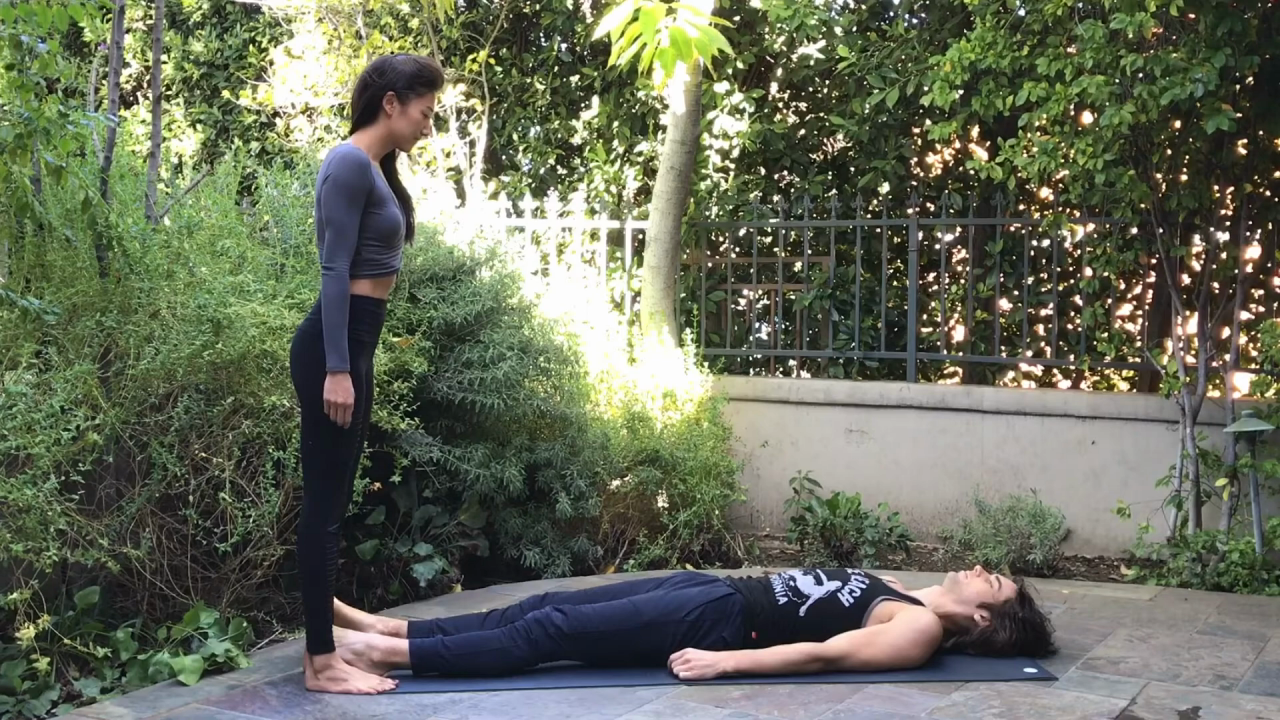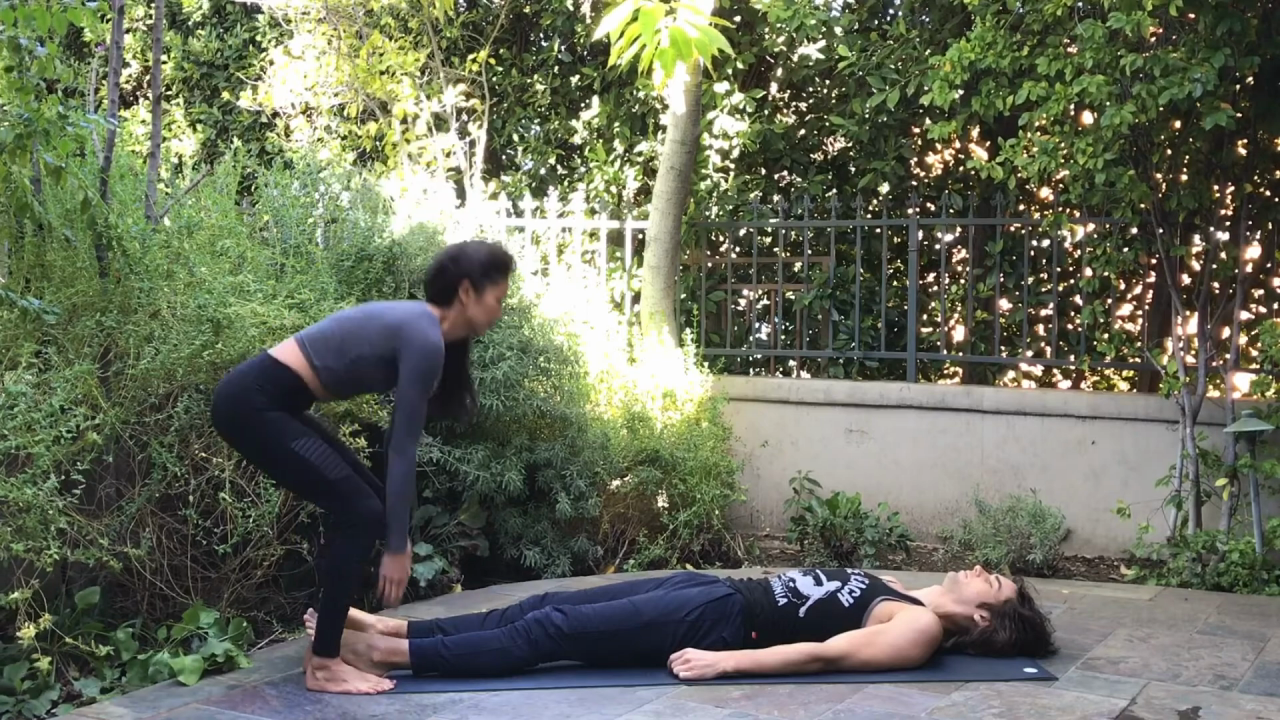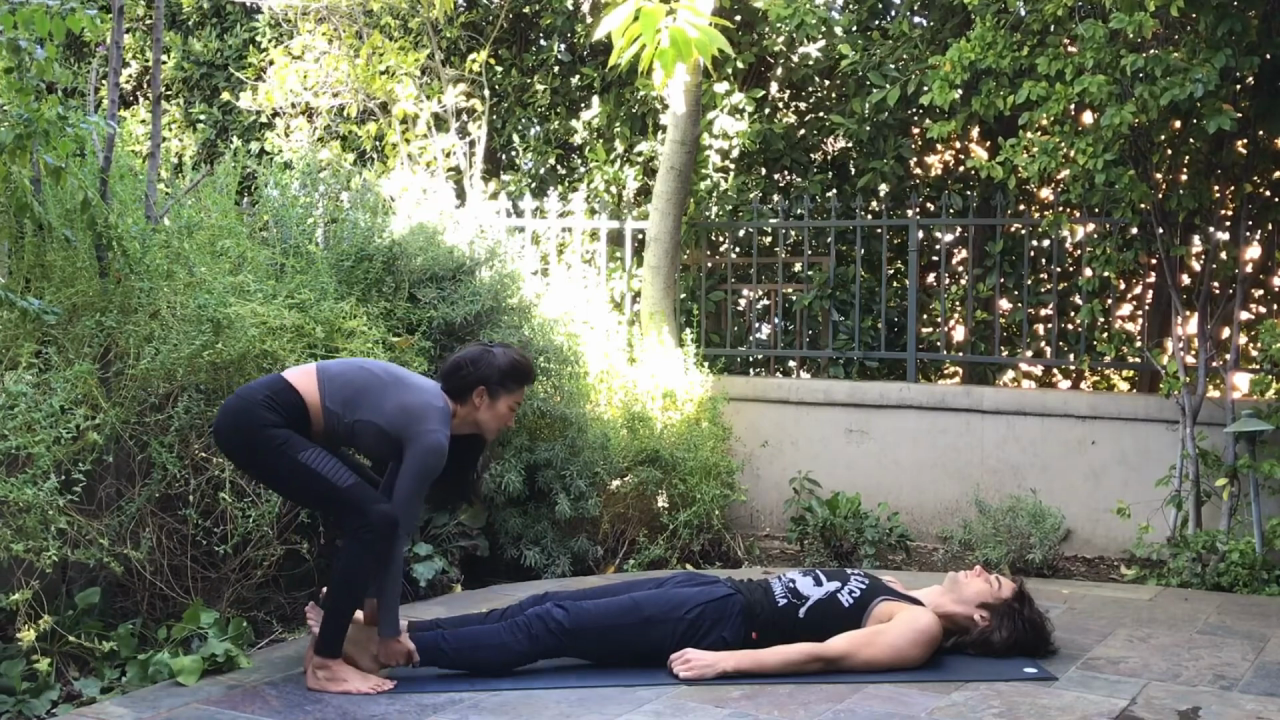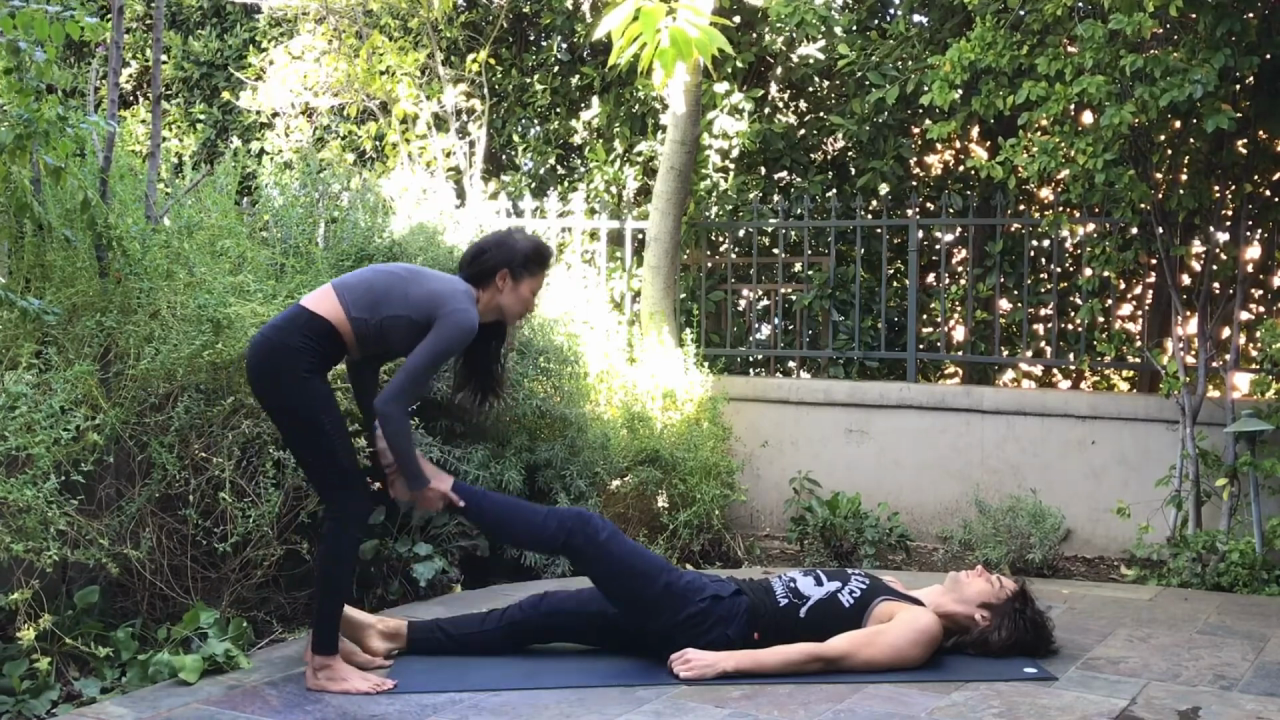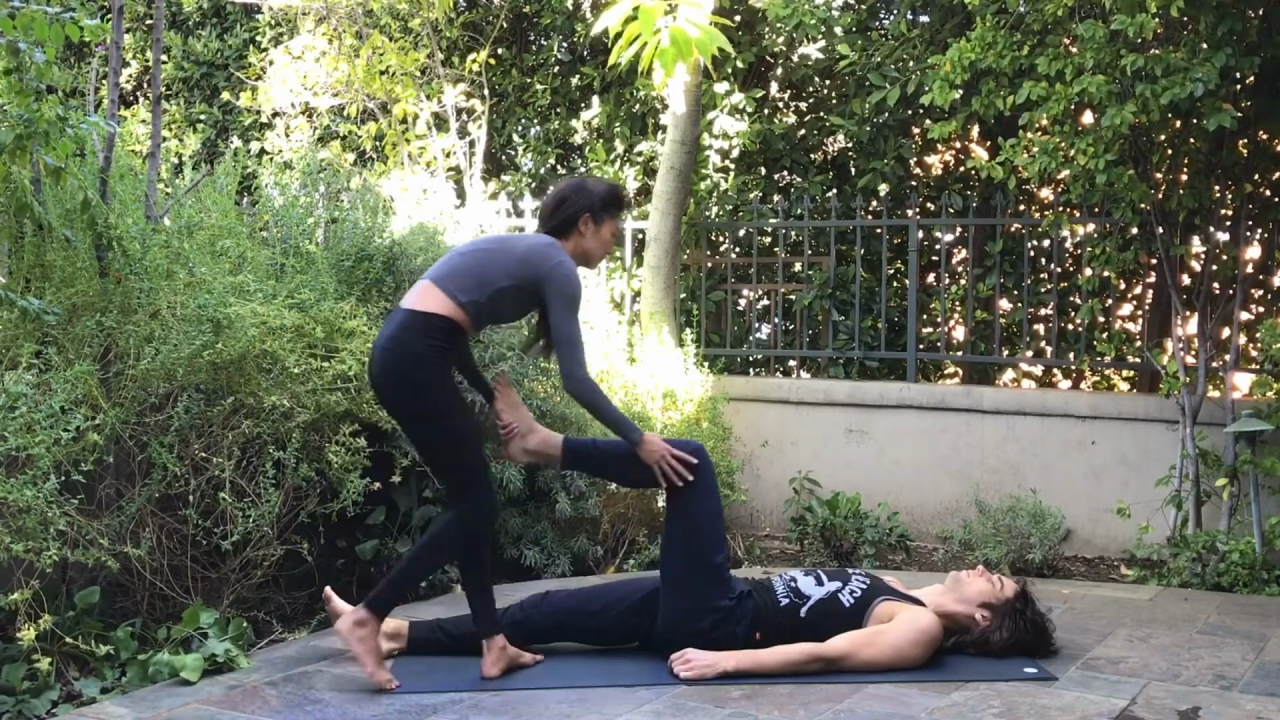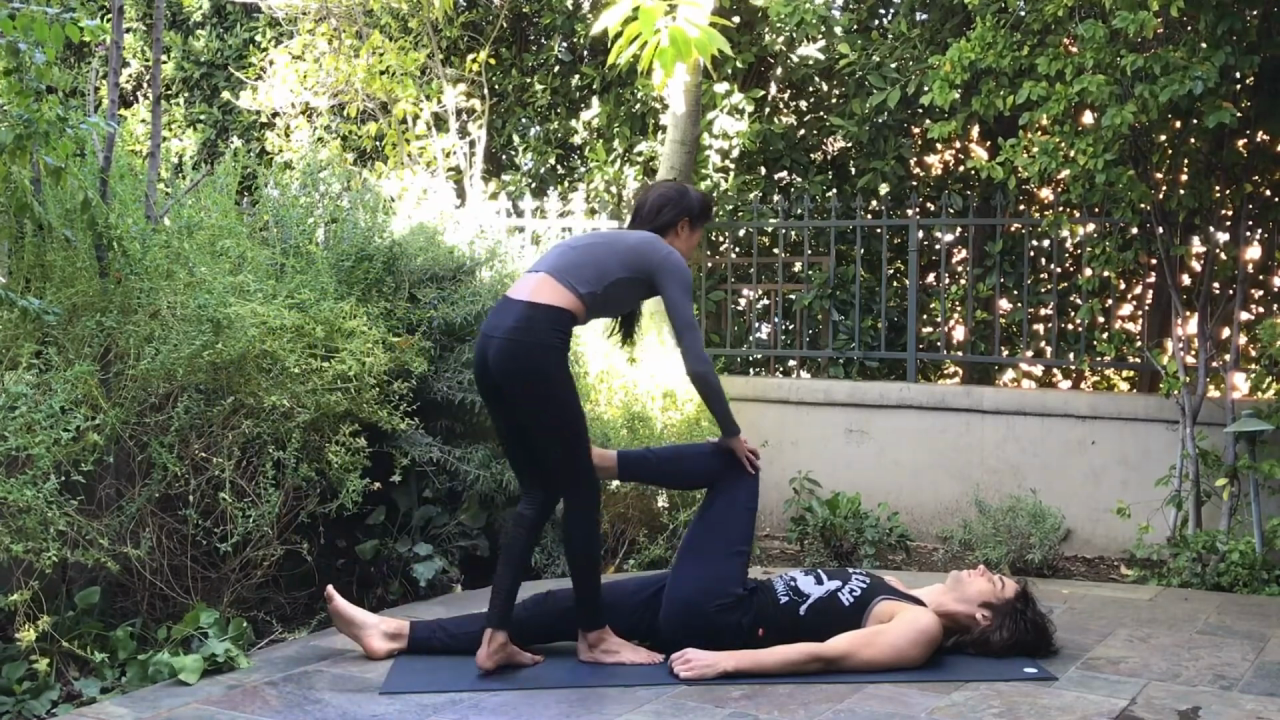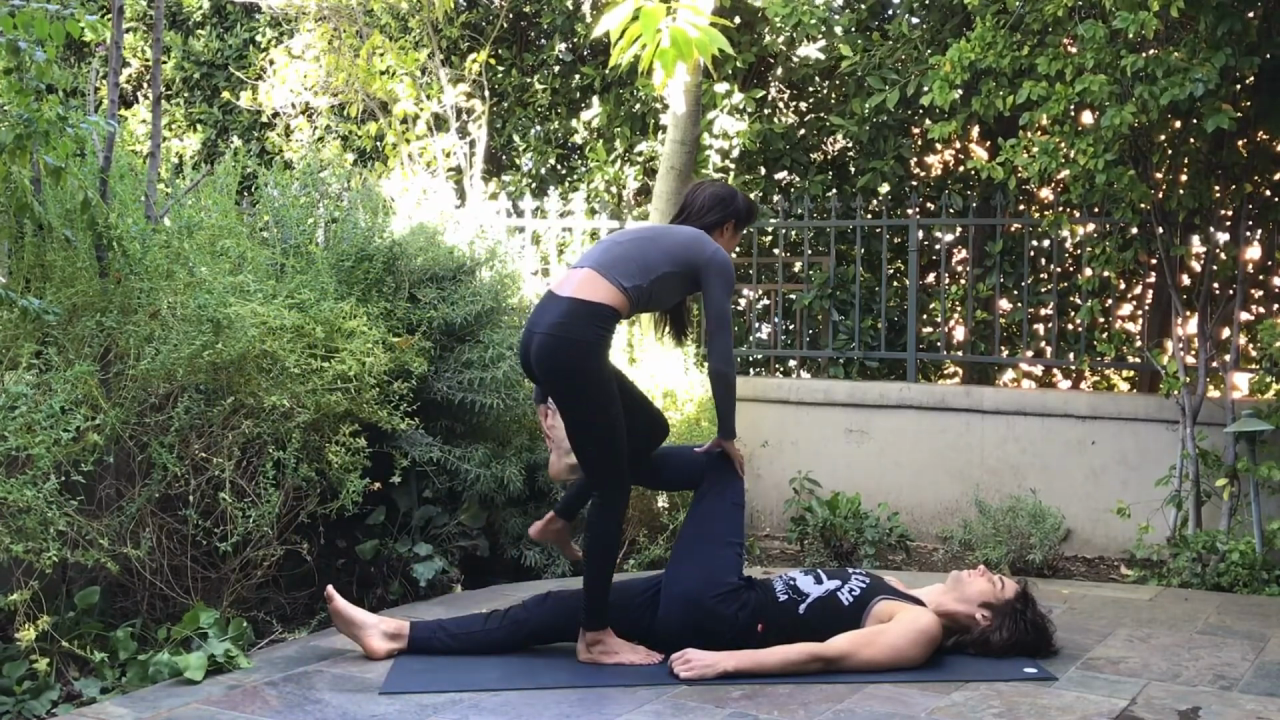
dt=0.7s
person 1, frame 1
left shoulder: (920, 628)
right shoulder: (902, 593)
left elbow: (826, 653)
left wrist: (724, 661)
left hip: (727, 618)
right hip: (722, 587)
left knee: (553, 630)
right knee: (553, 604)
left ankle: (391, 653)
right ankle: (391, 627)
person 1, frame 2
left shoulder: (920, 629)
right shoulder: (901, 594)
left elbow: (826, 655)
left wrist: (725, 661)
left hip: (725, 618)
right hip: (723, 594)
left knee: (552, 630)
right knee: (551, 603)
left ankle: (388, 652)
right ankle: (388, 625)
person 1, frame 3
left shoulder: (921, 630)
right shoulder: (901, 592)
left elbow: (825, 653)
left wrist: (725, 660)
left hip: (724, 622)
right hip: (717, 590)
left knee: (550, 626)
right knee: (549, 602)
right ankle: (397, 626)
person 1, frame 4
left shoulder: (919, 632)
right shoulder: (906, 596)
left elbow: (825, 653)
left wrist: (725, 662)
left hip: (717, 626)
right hip: (719, 597)
left knee: (583, 529)
right knee: (547, 610)
left ankle: (439, 489)
right ankle: (397, 635)
person 1, frame 5
left shoulder: (919, 630)
right shoulder: (901, 594)
left elbow: (823, 653)
left wrist: (723, 663)
left hip: (716, 625)
right hip: (715, 608)
left knee: (689, 461)
right knee: (554, 610)
left ankle: (548, 446)
right ankle: (397, 633)
person 1, frame 6
left shoulder: (920, 630)
right shoulder: (899, 595)
left elbow: (825, 654)
left wrist: (723, 663)
left hip: (714, 620)
right hip: (704, 608)
left knee: (736, 464)
right knee: (559, 608)
left ankle: (594, 461)
right ankle: (397, 634)
person 1, frame 7
left shoulder: (920, 629)
right shoulder: (901, 594)
left elbow: (826, 653)
left wrist: (725, 663)
left hip: (715, 615)
right hip: (706, 606)
left knee: (719, 466)
right knee: (559, 609)
right ankle: (399, 633)
person 2, frame 1
left shoulder: (373, 165)
right shoulder: (349, 164)
right elbow: (336, 272)
right wrist: (336, 368)
left hip: (352, 342)
right hip: (336, 344)
left knee: (334, 499)
right knee: (325, 501)
left ankle: (324, 642)
right ankle: (321, 662)
person 2, frame 2
left shoulder: (420, 328)
right shoulder: (424, 339)
left elbow: (400, 444)
right elbow: (403, 448)
left wrist: (395, 537)
right wrist: (397, 546)
left hip: (267, 399)
right hip: (250, 403)
left knee: (362, 502)
right knee: (360, 512)
left ankle: (329, 638)
right ankle: (323, 664)
person 2, frame 3
left shoulder: (428, 409)
right shoulder: (432, 434)
left elbow: (388, 501)
right elbow: (400, 531)
left wrist: (373, 597)
right wrist: (389, 632)
left hip: (267, 418)
right hip: (255, 422)
left knee: (371, 513)
right knee: (373, 519)
left ankle: (326, 641)
right ankle: (325, 663)
person 2, frame 4
left shoulder: (444, 297)
right shoulder: (460, 314)
right elbow: (390, 404)
left wrist: (387, 443)
right wrist: (418, 484)
left hip: (286, 352)
right hip: (288, 359)
left knee: (351, 498)
right knee: (349, 504)
left ankle: (329, 641)
right ankle: (323, 663)
person 2, frame 5
left shoulder: (525, 252)
right shoulder: (557, 266)
right elbow: (576, 380)
left wrist: (493, 398)
right wrist: (638, 441)
left hip: (398, 353)
right hip: (414, 360)
left knee: (473, 498)
right knee: (475, 502)
left ankle: (493, 644)
right ankle: (367, 618)
person 2, frame 6
left shoulder: (606, 244)
right shoulder: (664, 259)
right elbow: (697, 363)
right wrist: (731, 434)
left hip: (493, 340)
right hip: (530, 348)
left knee: (538, 494)
right knee: (580, 492)
left ankle: (496, 635)
right ankle: (593, 635)
person 2, frame 7
left shoulder: (648, 238)
right shoulder: (712, 256)
right elbow: (720, 359)
left wrist: (548, 399)
right wrist: (726, 436)
left hip: (541, 332)
right hip: (572, 342)
left knee: (647, 430)
right knee: (611, 488)
left ankle: (557, 520)
right ankle: (595, 636)
